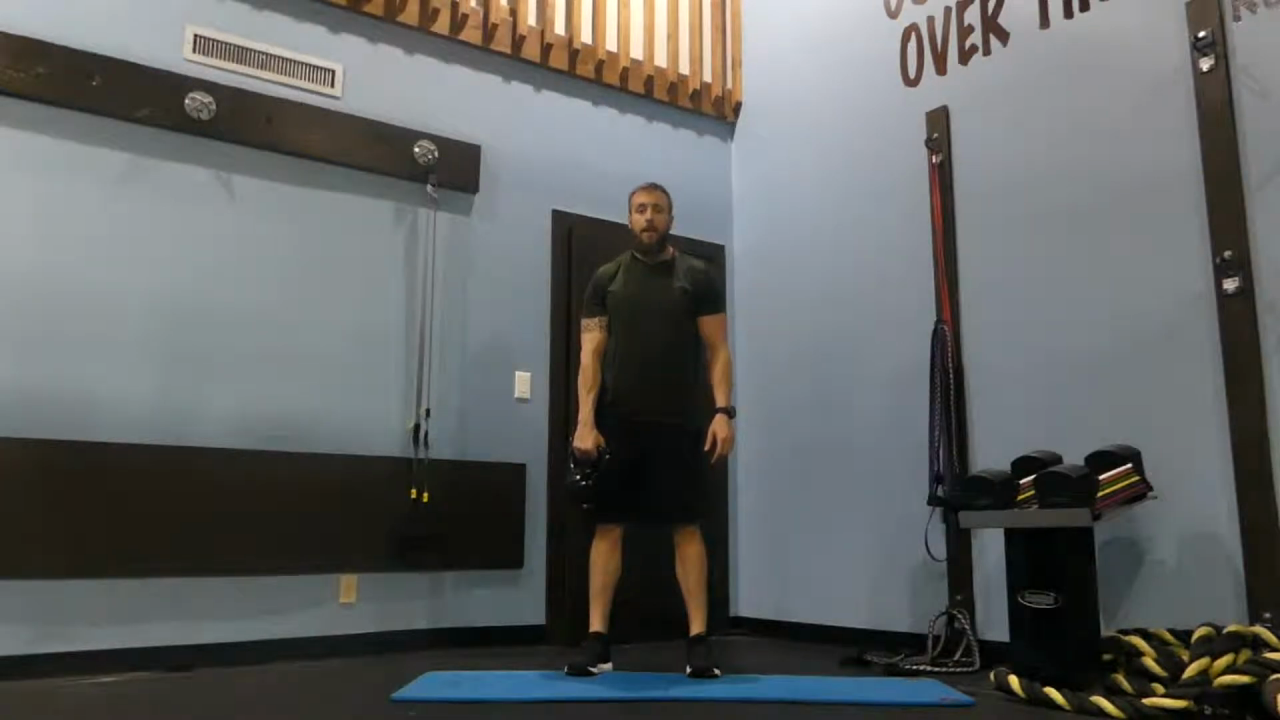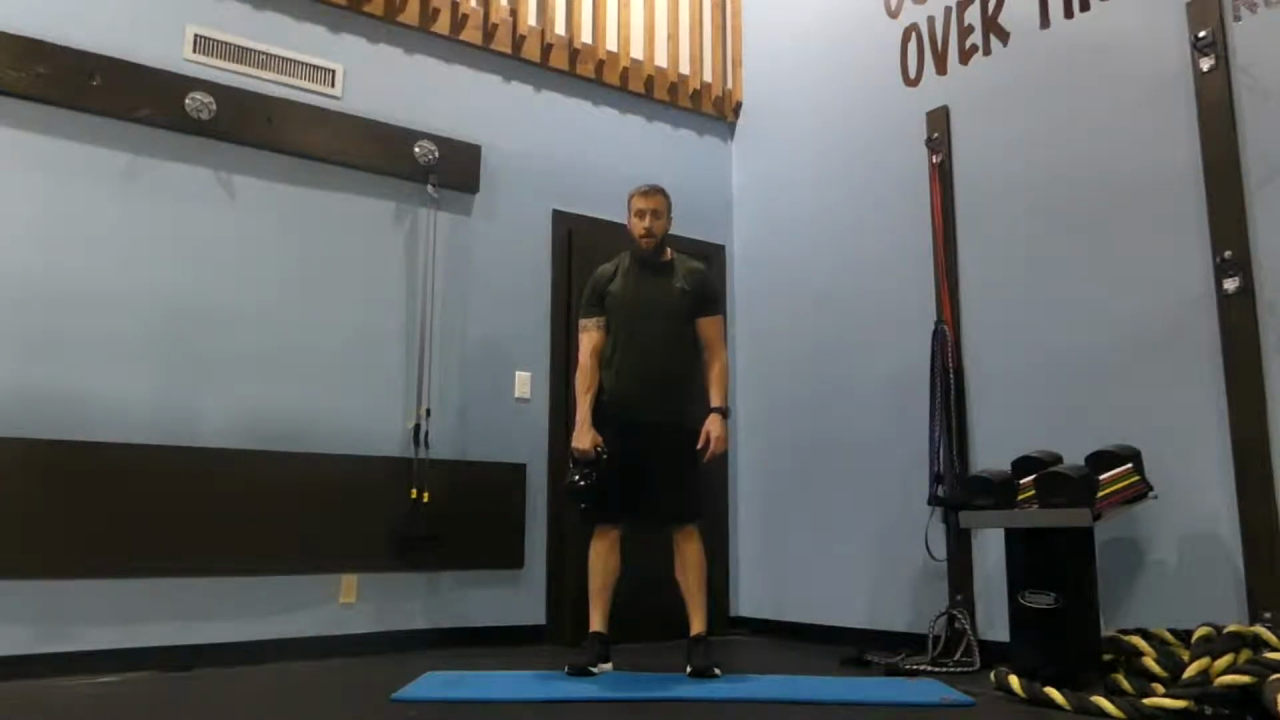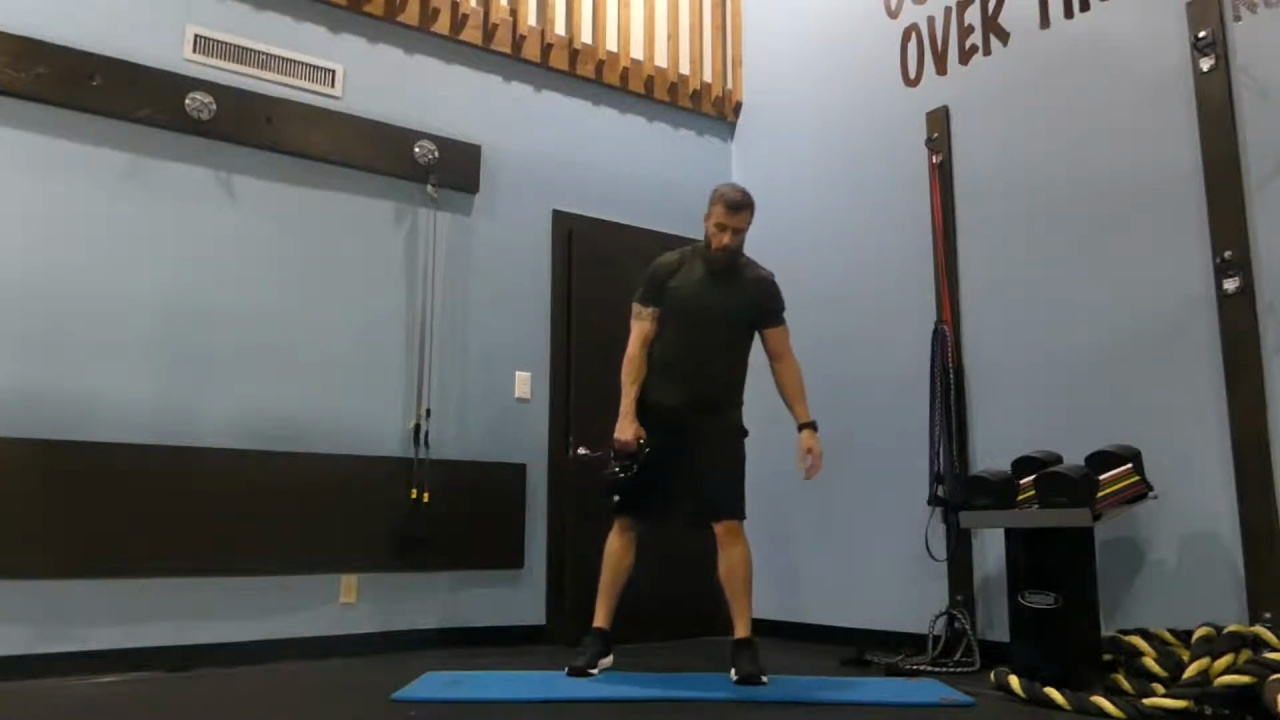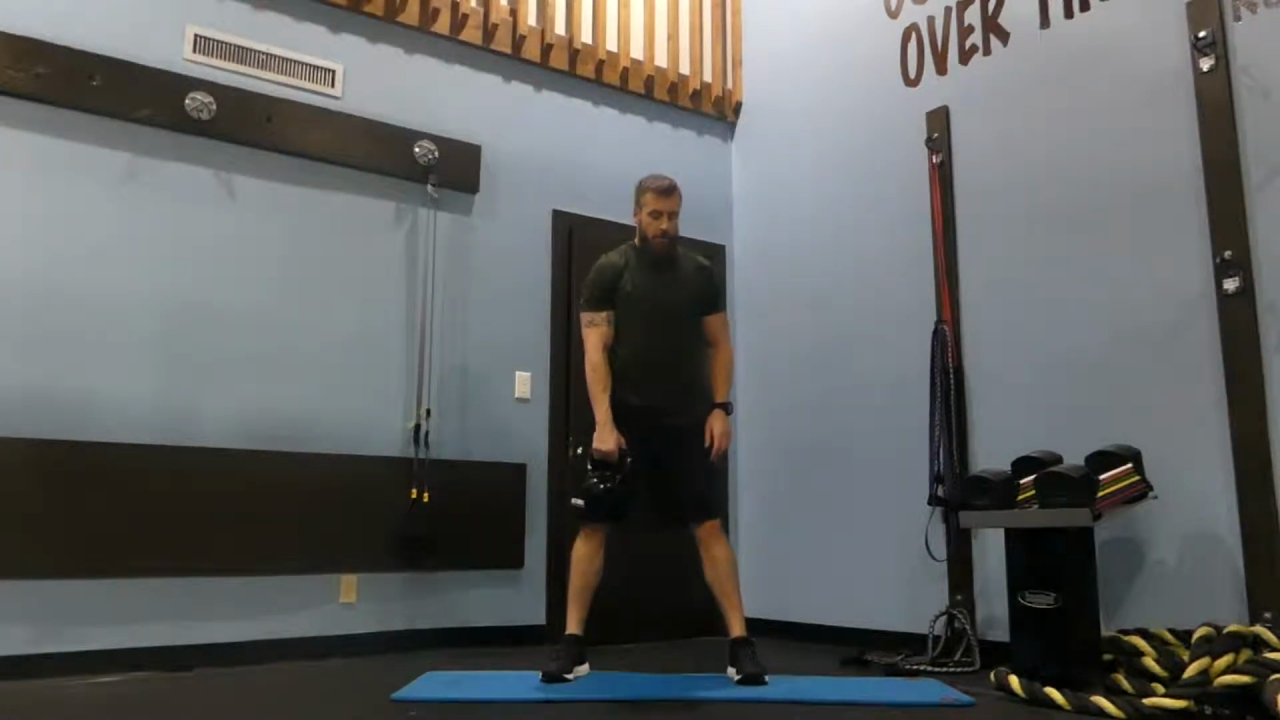
dt=1s
person 1, frame 1
left shoulder: (697, 276)
right shoulder: (606, 278)
left elbow: (717, 349)
right elbow: (591, 353)
left wrist: (722, 411)
right wrist: (585, 421)
left hip: (680, 424)
right hip: (618, 423)
left knee: (686, 527)
right knee: (608, 526)
left ankle: (698, 639)
right ankle: (597, 640)
person 1, frame 2
left shoulder: (695, 277)
right shoulder: (606, 278)
left elbow: (714, 351)
right elbow: (589, 354)
left wrist: (716, 411)
right wrist: (583, 422)
left hip: (678, 424)
right hip: (616, 423)
left knee: (685, 528)
right knee: (606, 527)
left ankle: (699, 640)
right ankle: (598, 640)
person 1, frame 3
left shoulder: (759, 285)
right shoulder: (667, 269)
left elbow: (782, 358)
right elbow: (639, 344)
left wrist: (806, 424)
right wrist: (627, 414)
left hip: (717, 423)
right hip: (655, 417)
left knee: (729, 528)
right knee: (626, 521)
left ankle: (743, 646)
right ankle: (599, 637)
person 1, frame 4
left shoulder: (701, 273)
right shoulder: (609, 270)
left elbow: (718, 344)
right elbow: (595, 350)
left wrist: (720, 408)
right wrist: (604, 423)
left hip: (684, 423)
right hip: (622, 421)
left knee: (708, 528)
right knee: (593, 526)
left ankle: (739, 643)
right ankle: (572, 644)
